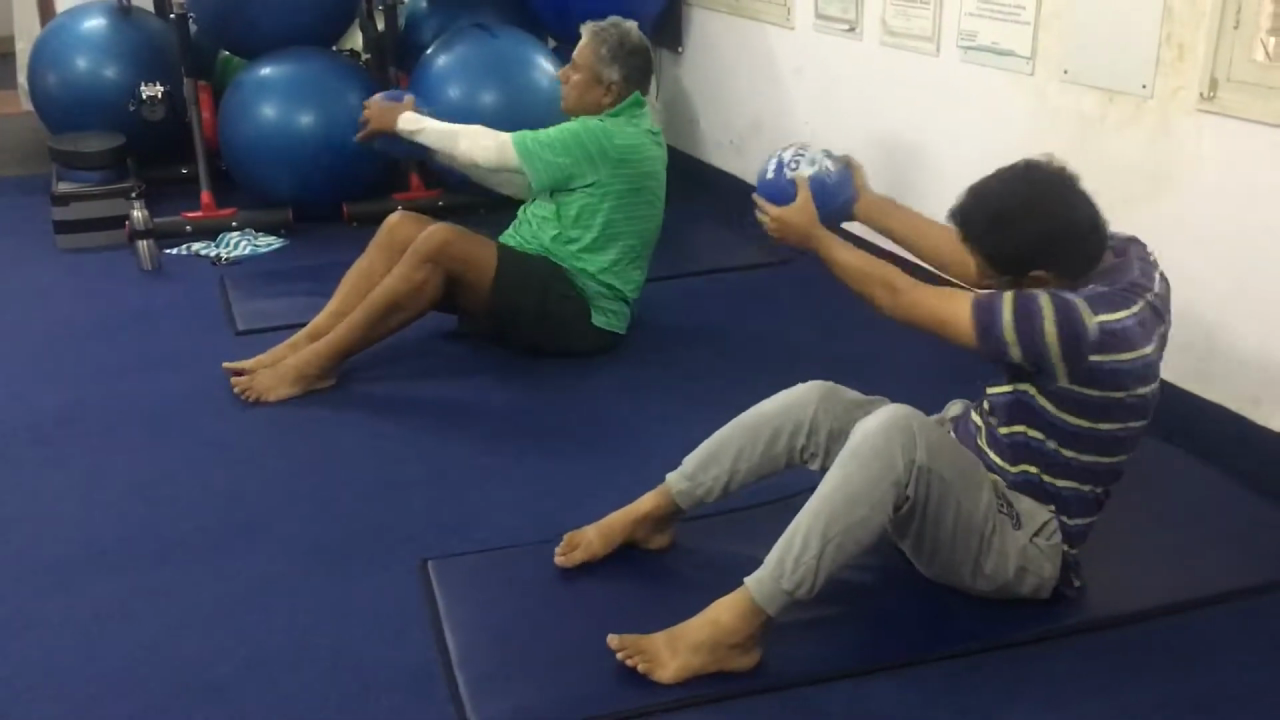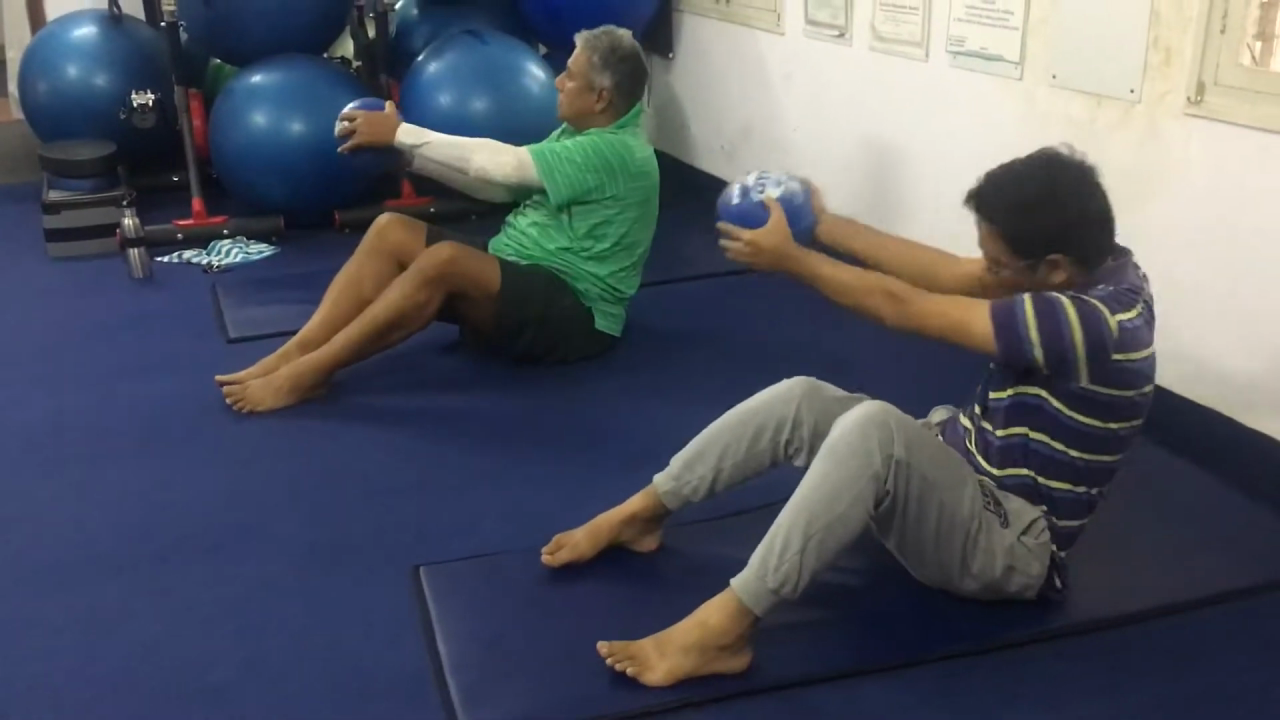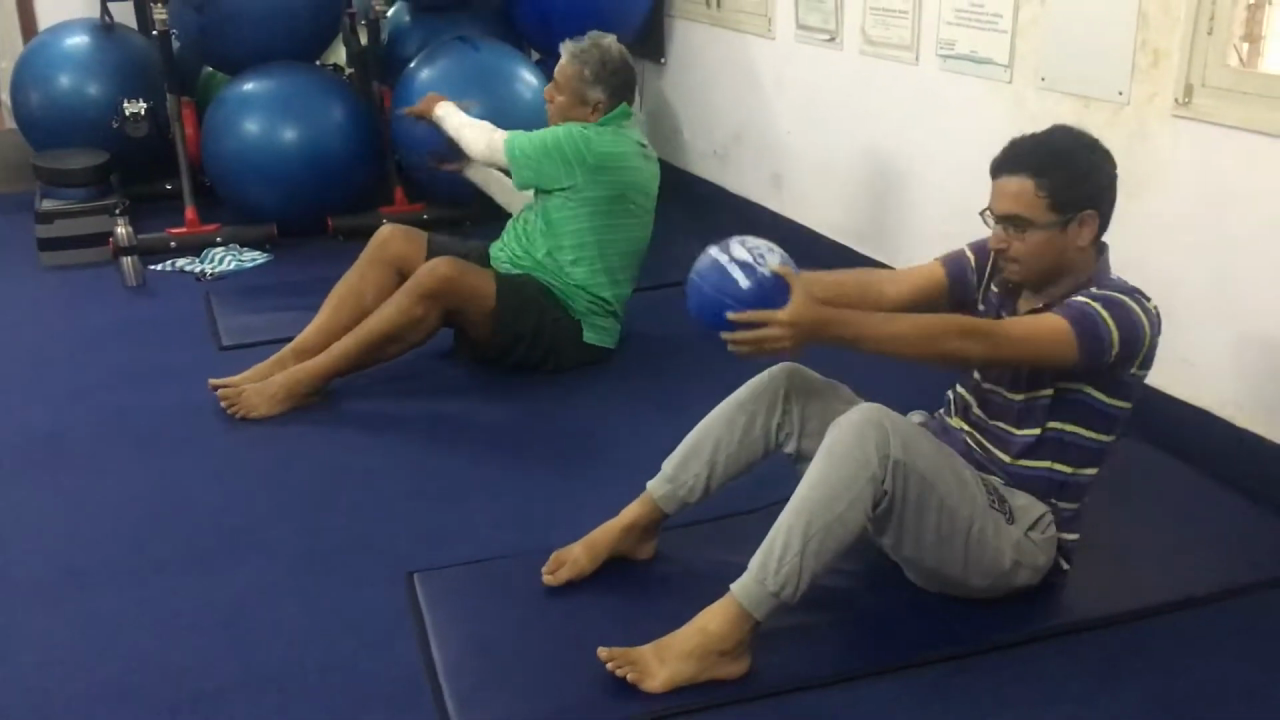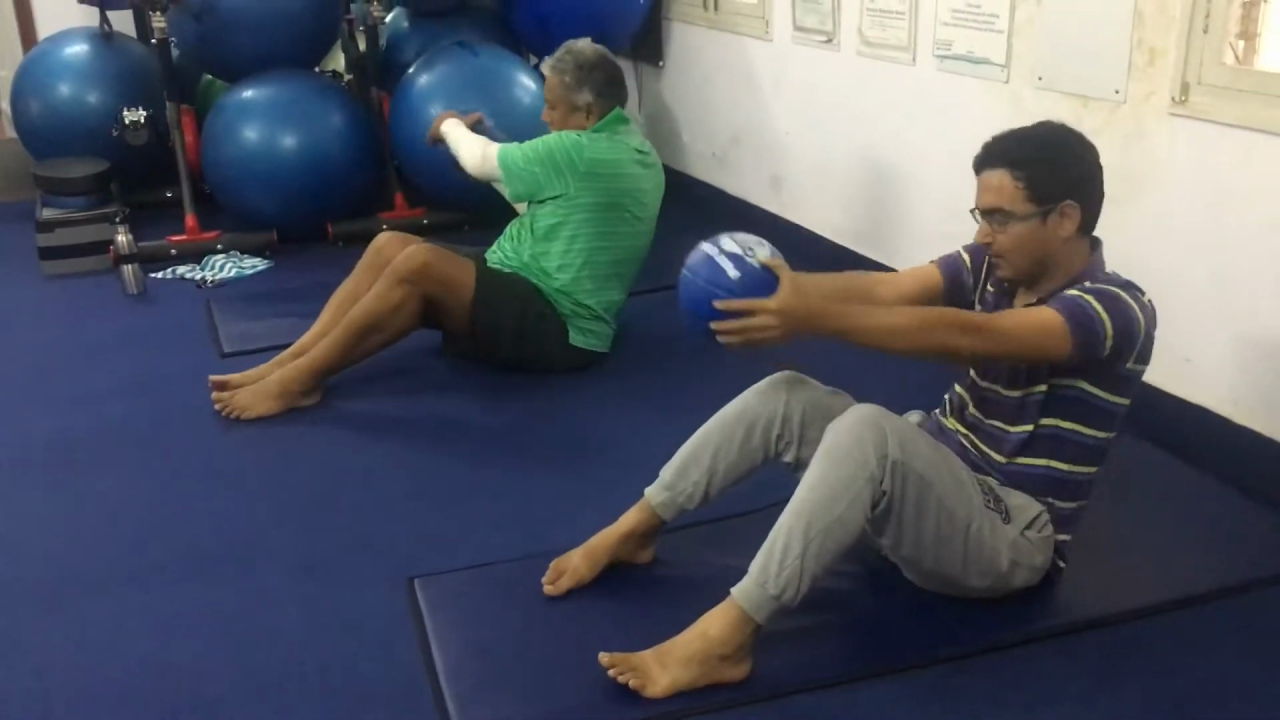
dt=0.3s
person 1, frame 1
left shoulder: (1066, 324)
right shoulder: (1123, 257)
left elbow: (899, 297)
right elbow: (984, 265)
left wrist: (812, 234)
right wrist: (867, 204)
left hip: (1021, 542)
right hip: (975, 465)
left knee: (895, 430)
right knee: (817, 405)
left ankle: (735, 627)
right ankle: (650, 513)
person 1, frame 2
left shoulder: (1080, 324)
right shoulder: (1101, 264)
left elbow: (904, 306)
right elbow: (954, 278)
left wrist: (788, 257)
right wrist: (826, 224)
left hip: (1009, 544)
right hip: (962, 468)
left knee: (873, 427)
right knee: (800, 400)
left ankle: (722, 628)
right ankle: (638, 515)
person 1, frame 3
left shoulder: (1121, 316)
right shoulder: (994, 264)
left elbow: (971, 341)
right elbow: (887, 288)
left wrist: (823, 325)
right wrist: (785, 286)
left hip: (1009, 533)
right hip: (937, 473)
left knee: (868, 430)
right knee: (785, 385)
left ankle: (723, 634)
right ankle: (633, 525)
person 1, frame 4
left shoulder: (1117, 311)
right shoulder: (992, 266)
left elbow: (966, 336)
right elbow: (887, 290)
left wrist: (812, 317)
right wrist: (784, 287)
left hip: (1007, 535)
right hip: (935, 473)
left knee: (867, 431)
right knee: (784, 397)
left ankle: (724, 637)
right ankle: (631, 531)
person 2, frame 1
left shoulder: (601, 139)
right shoulder: (612, 128)
left elbow: (493, 150)
right elbow: (525, 181)
left wrist: (404, 120)
right wrist: (428, 140)
left hip: (578, 310)
right hip: (538, 274)
left knee: (442, 241)
right knee: (402, 229)
left ankle: (316, 363)
right ankle: (306, 343)
person 2, frame 2
left shoulder: (614, 153)
right shoulder: (584, 134)
left elbow: (502, 165)
right elbow: (504, 187)
left wrist: (401, 134)
right wrist: (408, 155)
left hip: (573, 315)
left knee: (444, 261)
right knee: (390, 232)
left ankle: (310, 373)
right ankle: (295, 353)
person 2, frame 3
left shoulder: (585, 146)
right shoulder: (621, 140)
left elbow: (487, 144)
left wrist: (441, 108)
right wrist: (469, 168)
left hip: (566, 325)
left knee: (441, 276)
right knee: (393, 242)
left ankle: (305, 381)
right ankle: (291, 359)
person 2, frame 4
left shoulder: (577, 153)
right shoulder: (633, 150)
left elbow: (483, 161)
left wrist: (449, 125)
right wrist: (496, 178)
left hip: (556, 328)
right hip: (540, 296)
left knee: (420, 262)
right knee: (389, 247)
left ankle: (299, 382)
right ankle: (290, 362)
